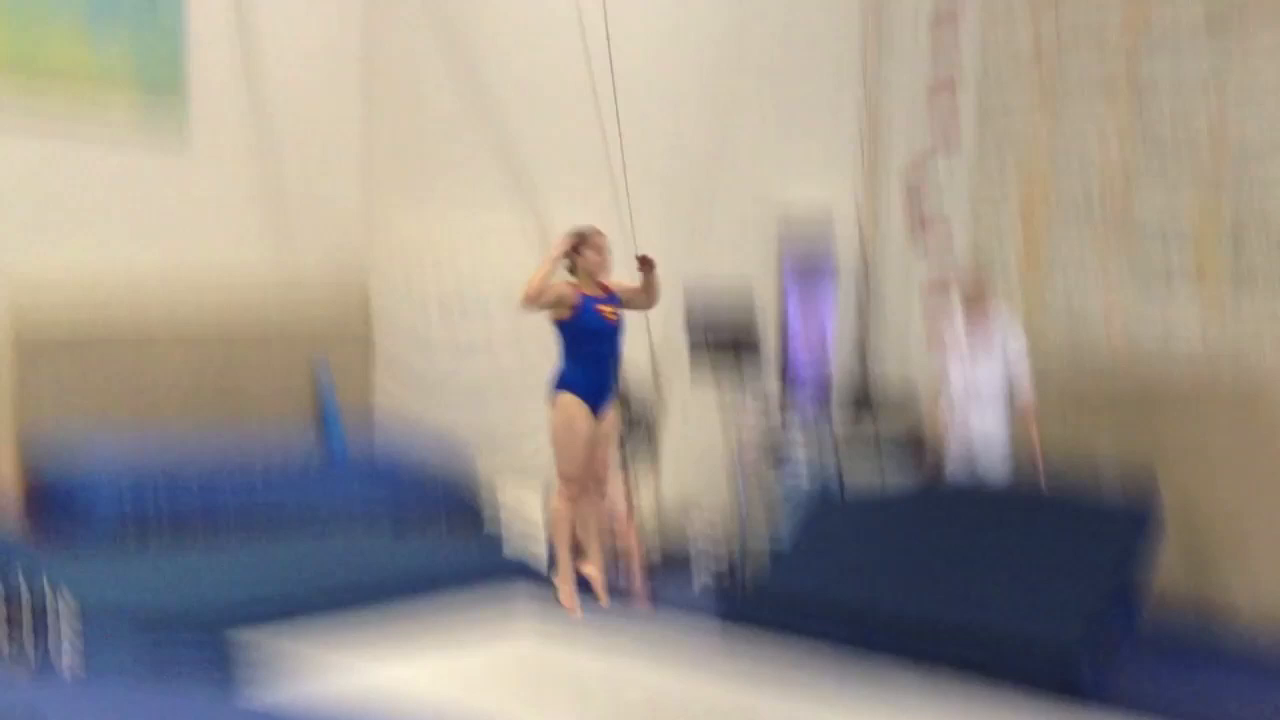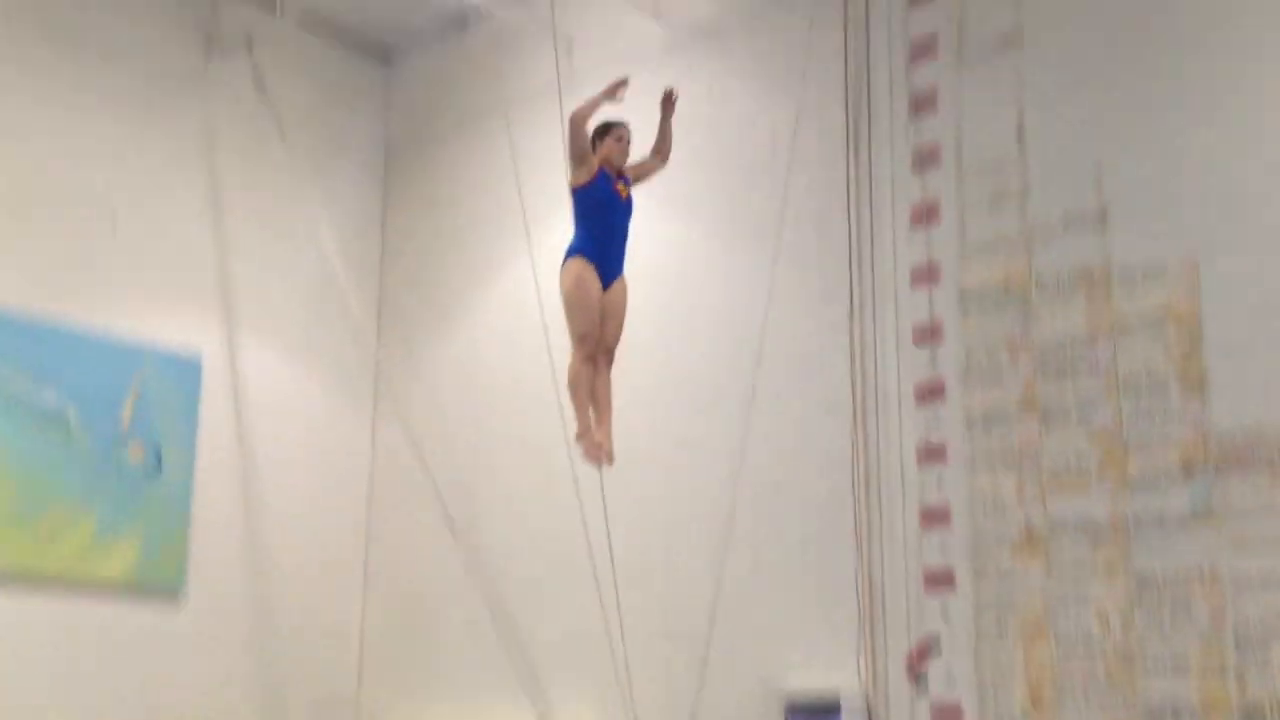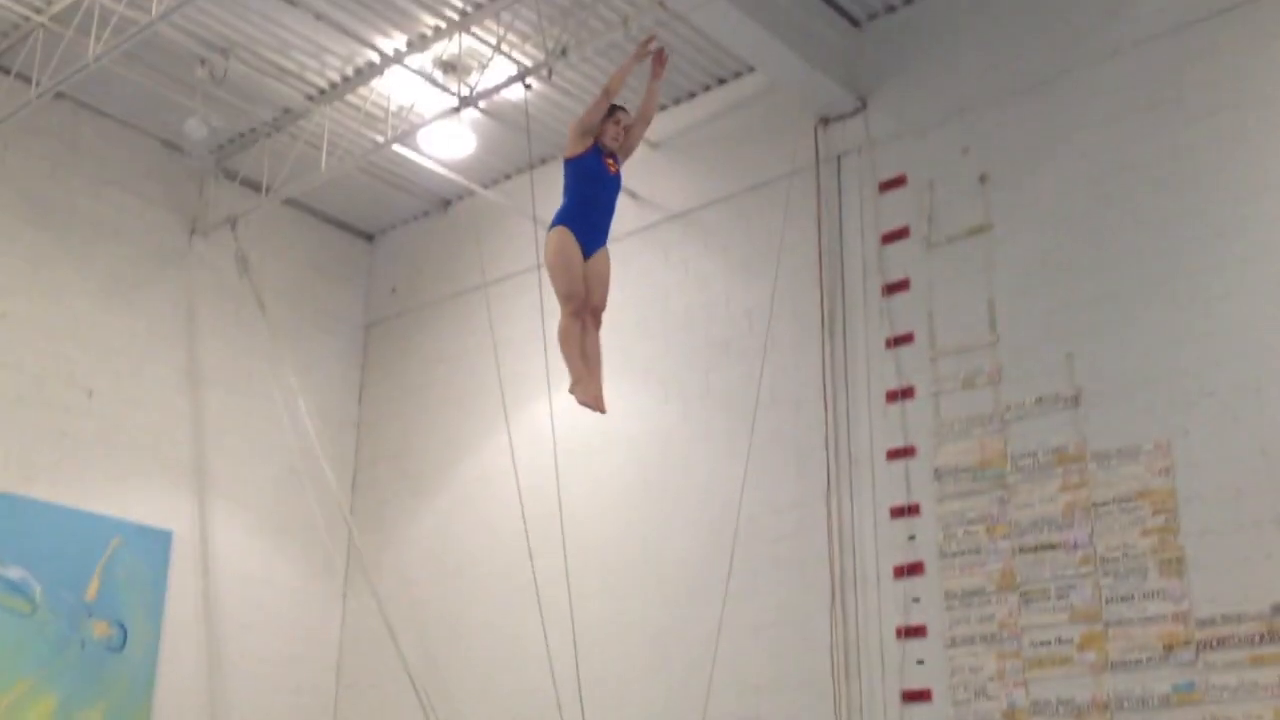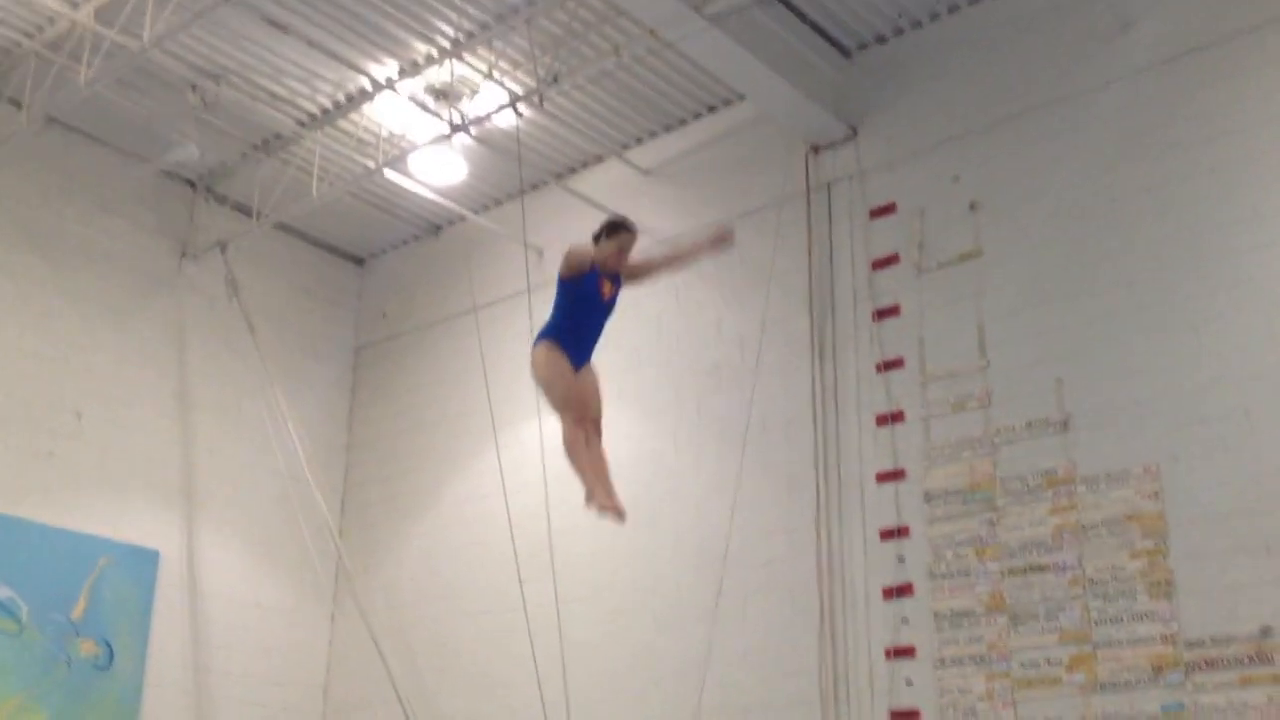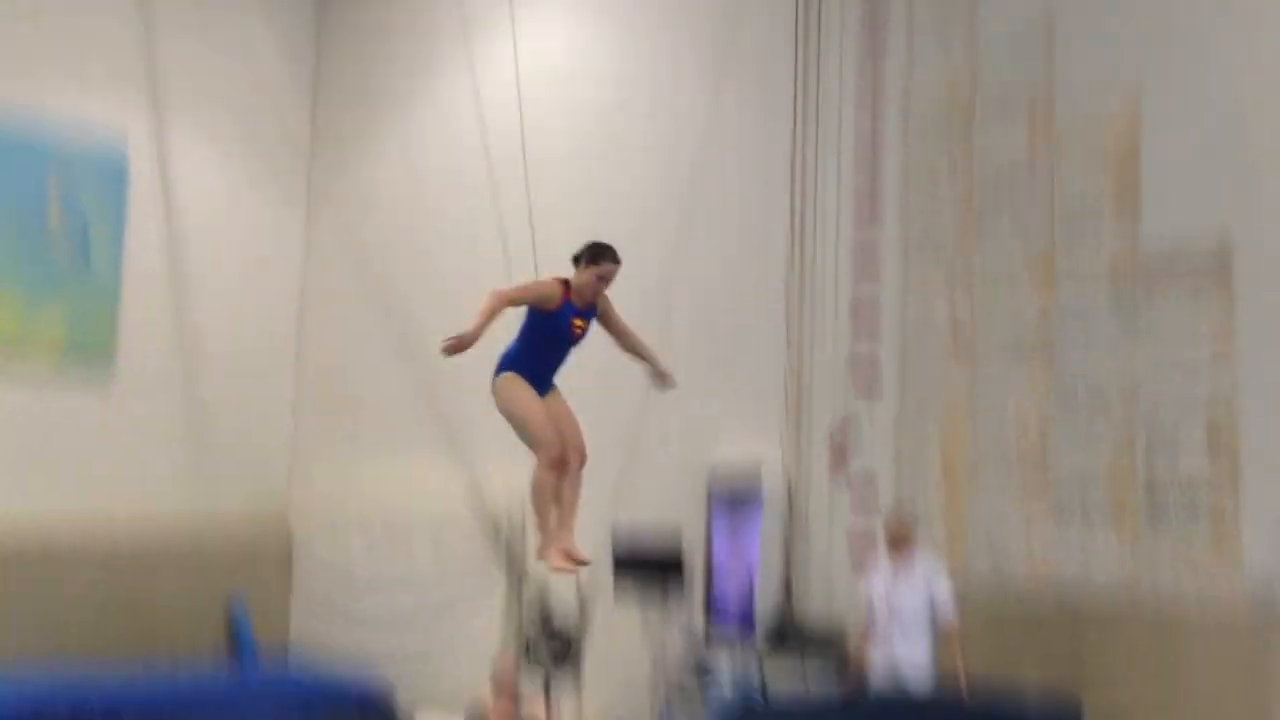
dt=0.4s
person 1, frame 1
left shoulder: (612, 293)
right shoulder: (567, 294)
left elbow: (649, 300)
right elbow: (529, 298)
left wrist: (649, 275)
right wrist: (558, 254)
left hip: (604, 400)
right hip: (572, 395)
left knee: (596, 482)
right knee: (571, 486)
left ankle: (593, 561)
right ankle: (564, 572)
person 1, frame 2
left shoulder: (625, 179)
right shoulder: (585, 169)
left elbow: (661, 157)
right elbow: (576, 121)
left wrist: (666, 118)
right wrist: (604, 97)
left hip: (614, 273)
right hip: (583, 264)
left knee: (605, 354)
right knee: (585, 350)
left ankle: (603, 431)
right ankle: (584, 429)
person 1, frame 3
left shoulder: (616, 158)
right shoulder: (580, 139)
left elbow: (644, 118)
right elbow: (606, 96)
left wrist: (656, 74)
right wrist: (634, 59)
left hip: (596, 245)
right hip: (567, 234)
left knee: (593, 316)
right knee: (573, 309)
left ankle: (594, 386)
right ankle: (579, 380)
person 1, frame 4
left shoulder: (620, 274)
right shoulder: (581, 262)
left elbow: (665, 263)
right elbow: (576, 257)
left wrist: (708, 244)
right wrist: (584, 260)
left hip: (579, 360)
right hip: (550, 348)
left knee: (592, 427)
right knee: (574, 416)
left ankle: (607, 494)
right ankle: (595, 491)
person 1, frame 5
left shoulder: (597, 302)
right shoulder: (553, 292)
left elbow: (623, 335)
right elbow: (501, 297)
left wrist: (653, 364)
right wrist: (475, 331)
left hip: (543, 386)
right hip: (513, 377)
left knee: (575, 456)
right knee: (553, 454)
left ankle: (564, 538)
right ankle: (548, 543)
